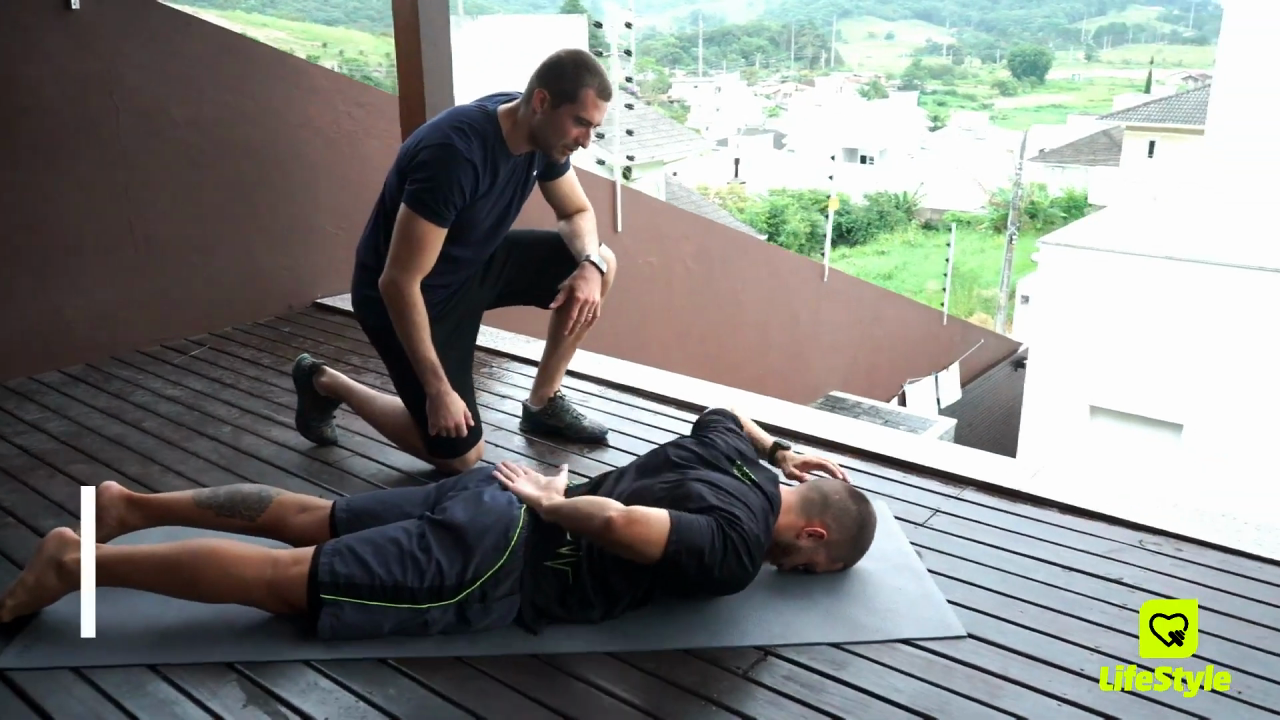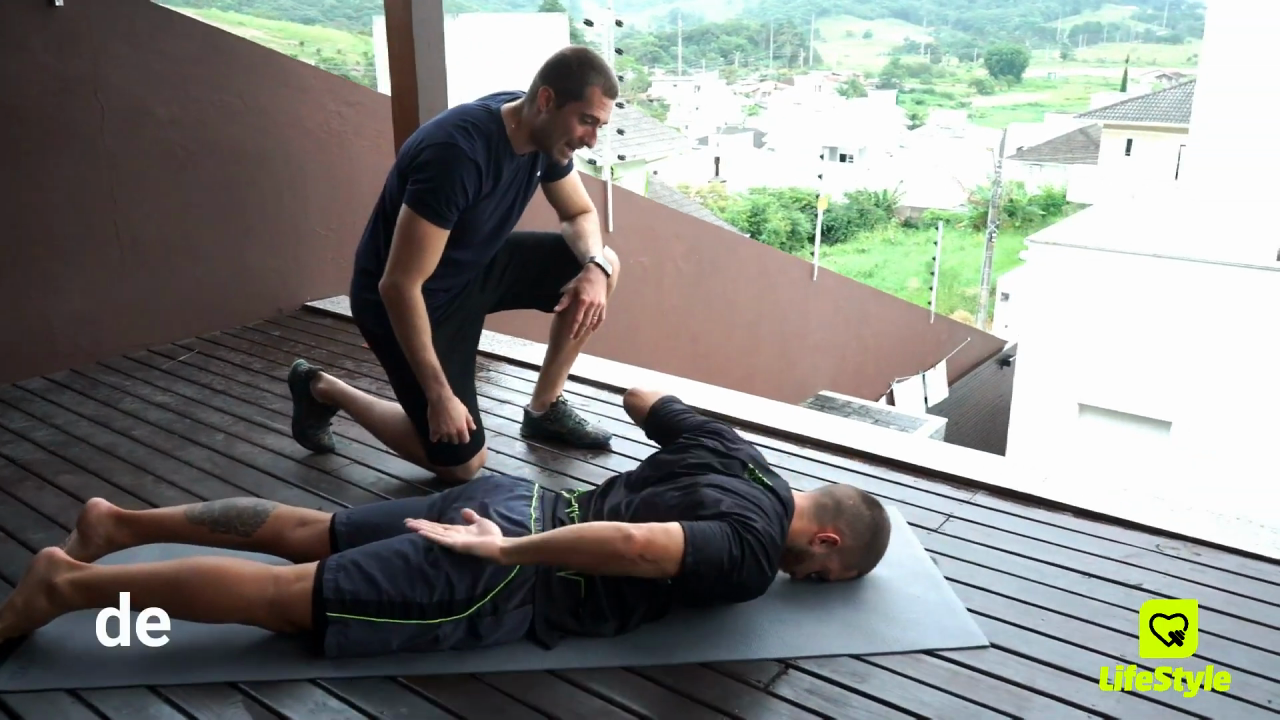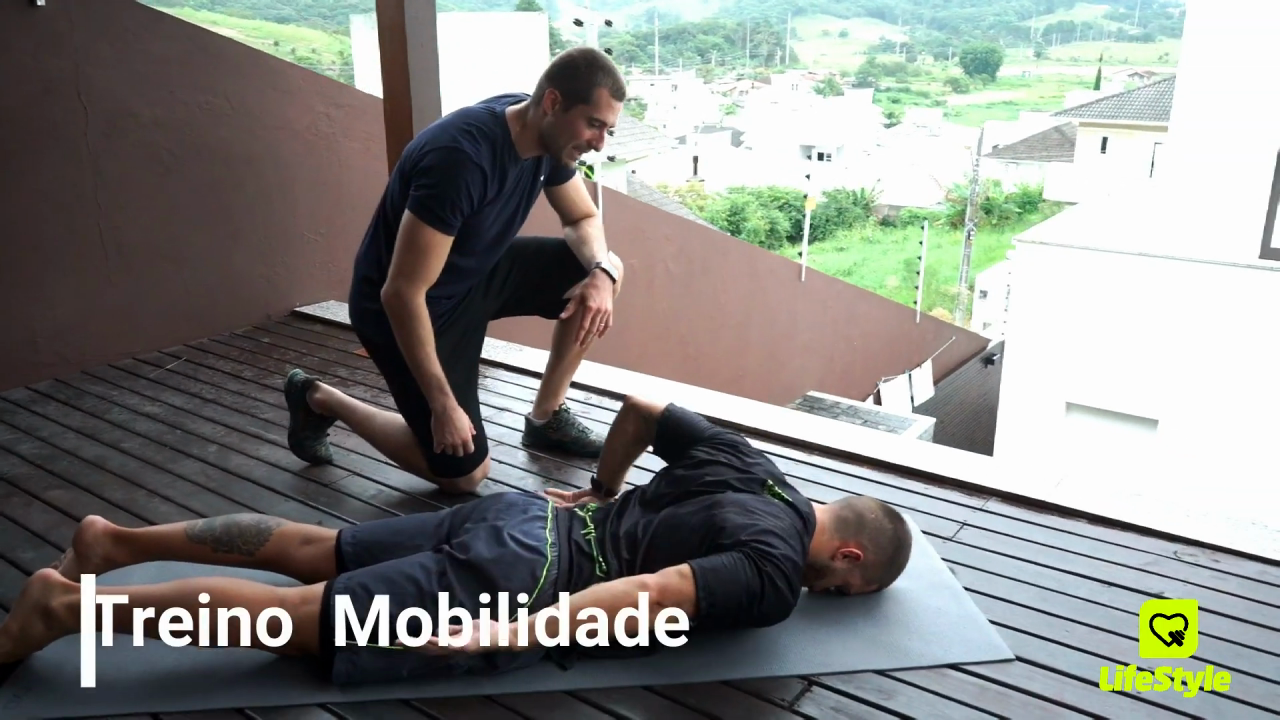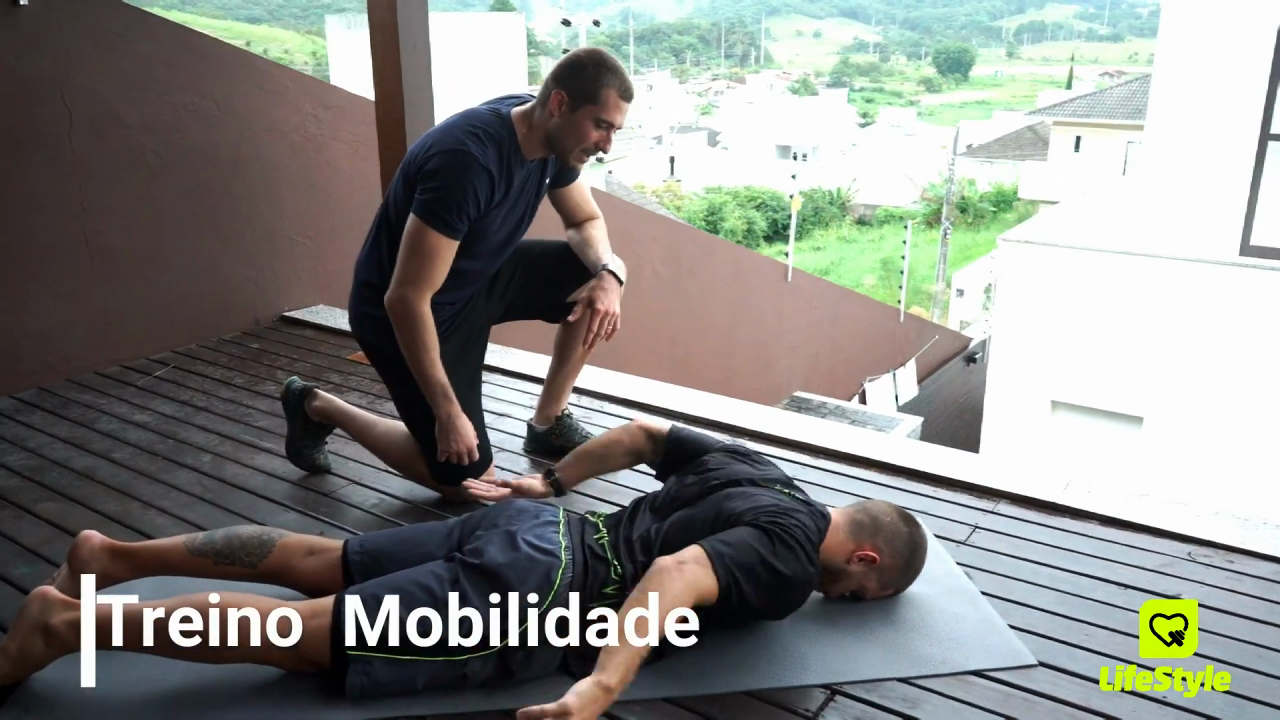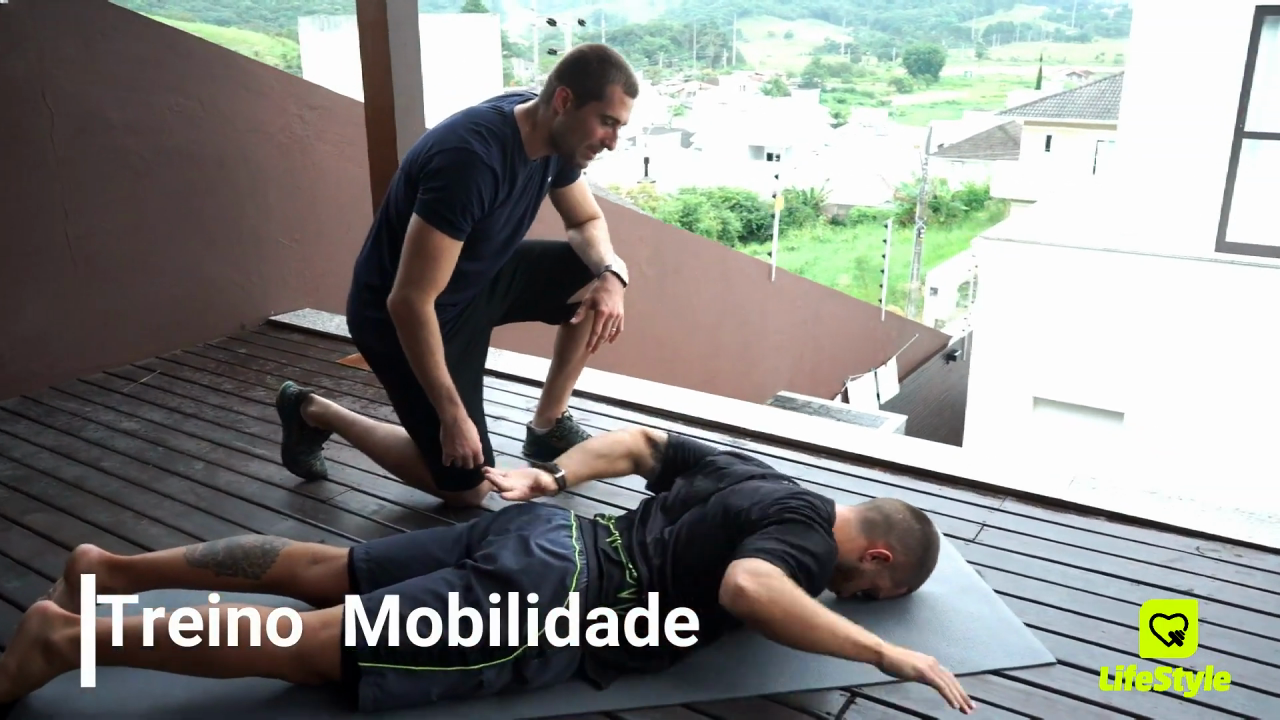
dt=0.3s
person 1, frame 1
left shoulder: (730, 453)
right shoulder: (739, 547)
left elbow: (723, 411)
right elbow: (617, 522)
left wrist: (784, 450)
right wrist: (550, 503)
left hip: (493, 505)
right hip: (494, 565)
left knee: (305, 521)
right knee: (282, 580)
left ankle: (130, 504)
right ankle: (81, 561)
person 1, frame 2
left shoulder: (734, 453)
right shoulder: (756, 550)
left elbow: (640, 396)
right elbow: (631, 545)
right wrist: (507, 556)
left hip: (507, 503)
right hip: (495, 587)
left knee: (305, 536)
right knee: (283, 598)
left ankle: (120, 519)
right ankle: (75, 581)
person 1, frame 3
left shoulder: (749, 463)
right shoulder: (775, 573)
left elbow: (638, 408)
right elbow: (653, 598)
right wrist: (517, 637)
left hip: (516, 522)
right hip: (516, 580)
left knee: (308, 552)
right knee: (294, 617)
left ankle: (116, 539)
person 1, frame 4
left shoulder: (760, 470)
right shoulder: (793, 553)
left elbow: (642, 430)
right elbow: (673, 580)
left wrist: (546, 482)
left hip: (529, 533)
right hip: (530, 596)
left knee: (315, 561)
right knee: (303, 631)
left ankle: (113, 553)
person 1, frame 5
left shoulder: (760, 475)
right shoulder: (810, 538)
left elbow: (637, 439)
right elbow: (741, 592)
left wrist: (549, 474)
left hip: (538, 541)
right hip: (543, 607)
left knee: (318, 574)
left ankle: (110, 569)
person 2, frame 1
left shoulder: (544, 133)
right shoulder: (455, 153)
left elbow: (578, 212)
right elbow: (398, 282)
left wrist: (588, 264)
right wrist: (438, 390)
left hip: (474, 262)
right hip: (410, 294)
left knee: (600, 264)
right knee: (461, 455)
left ankle: (543, 404)
right ankle: (326, 384)
person 2, frame 2
left shoulder: (546, 133)
right shoulder: (457, 153)
left elbow: (581, 214)
right elbow: (399, 285)
left wrist: (593, 267)
right wrist: (440, 395)
left hip: (474, 266)
right hip: (407, 298)
left knee: (604, 266)
right knee: (462, 463)
left ankle: (544, 409)
right ankle: (323, 391)
person 2, frame 3
left shoulder: (547, 135)
right shoulder: (461, 157)
left elbow: (583, 219)
right elbow: (400, 293)
left wrist: (600, 272)
right wrist: (443, 406)
right hip: (403, 308)
left knee: (605, 270)
right knee: (464, 474)
left ankle: (546, 418)
right ankle: (320, 401)
person 2, frame 4
left shoulder: (551, 135)
right shoulder: (467, 159)
left elbow: (587, 220)
right elbow: (405, 299)
left wrist: (607, 274)
right wrist: (448, 413)
right hip: (404, 314)
left knee: (606, 273)
right knee: (468, 480)
left ankle: (548, 424)
right ankle: (319, 408)
person 2, frame 5
left shoulder: (551, 133)
right shoulder: (470, 158)
left elbow: (587, 222)
right elbow: (408, 301)
left wrist: (611, 275)
right wrist: (452, 416)
right hip: (400, 316)
left knee: (605, 276)
right knee: (469, 485)
left ankle: (548, 427)
right ankle: (314, 413)
